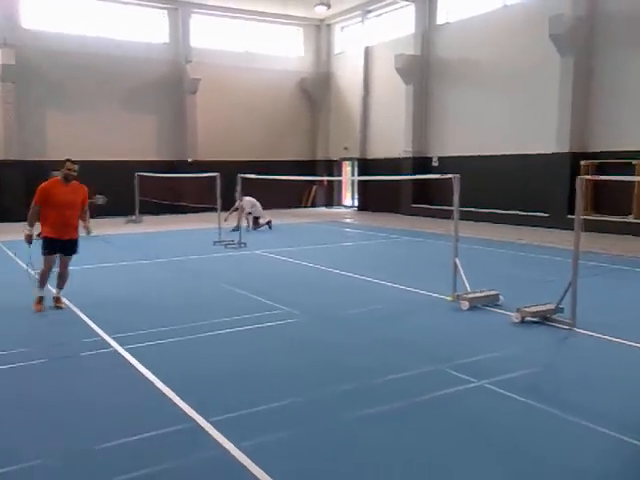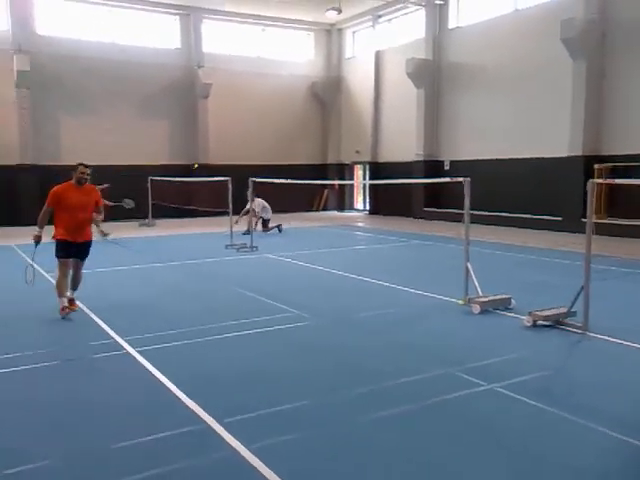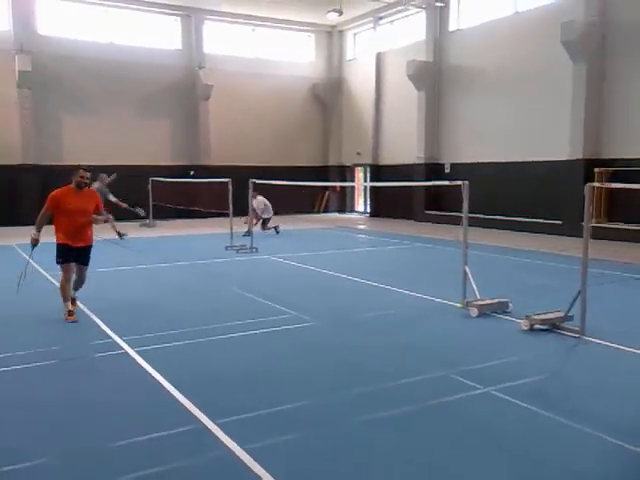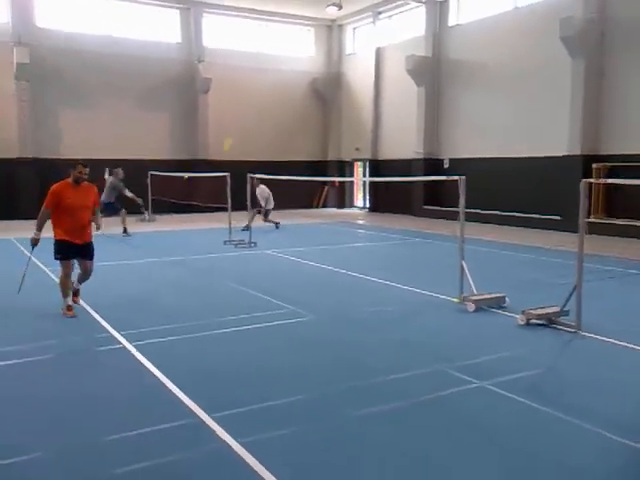
dt=0.1s
person 1, frame 1
left shoulder: (81, 189)
right shoulder: (46, 187)
left elbow: (84, 210)
right elbow: (34, 209)
left wrist: (86, 223)
right wrist: (29, 230)
left hip: (71, 236)
right hip: (50, 234)
left knee: (64, 267)
right knee: (48, 267)
left ankle: (57, 296)
right ankle: (40, 295)
person 1, frame 2
left shoulder: (94, 192)
right shoulder: (59, 190)
left elbow: (101, 213)
right elbow: (46, 211)
left wrist: (98, 219)
right wrist: (39, 231)
left hip: (84, 238)
right hip: (64, 237)
left knee: (77, 270)
right knee: (64, 270)
left ankle: (72, 298)
right ankle: (63, 306)
person 1, frame 3
left shoulder: (94, 195)
right shoulder: (58, 195)
left elbow: (103, 215)
right elbow: (44, 215)
left wrist: (99, 219)
right wrist: (36, 234)
left hip: (85, 242)
right hip: (65, 242)
left knee: (81, 275)
right knee: (67, 275)
left ankle: (73, 295)
right ankle: (68, 309)
person 1, frame 4
left shoulder: (92, 190)
right shoulder: (57, 189)
left elbow: (96, 211)
right elbow: (44, 213)
left wrist: (98, 221)
right wrist: (36, 233)
left hip: (85, 238)
right hip: (64, 238)
left knee: (88, 270)
right knee: (67, 271)
left ankle: (76, 286)
right ankle: (67, 304)
